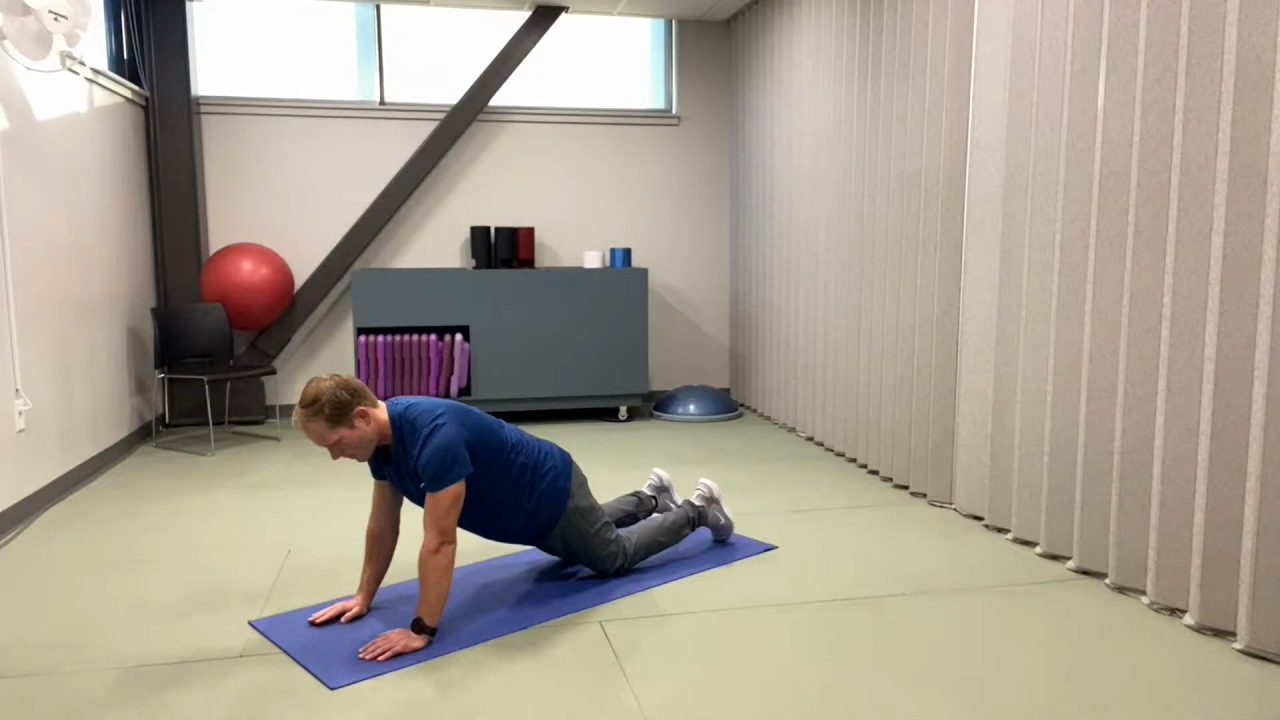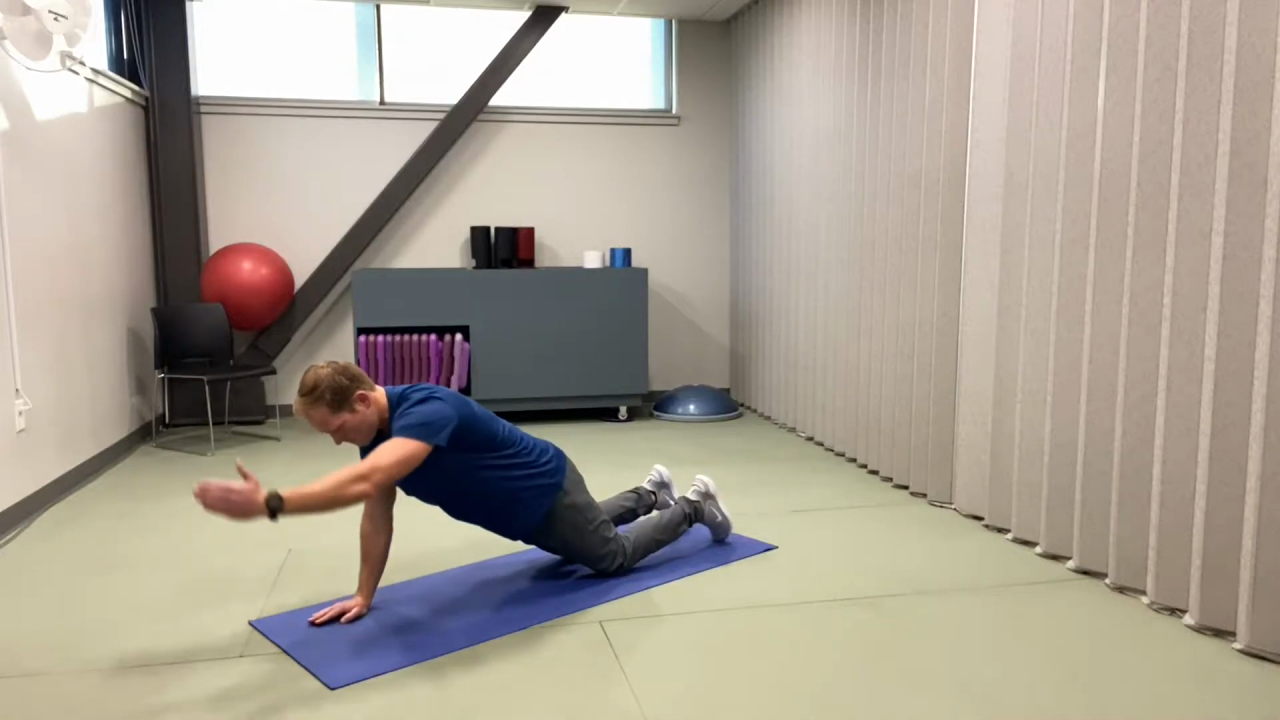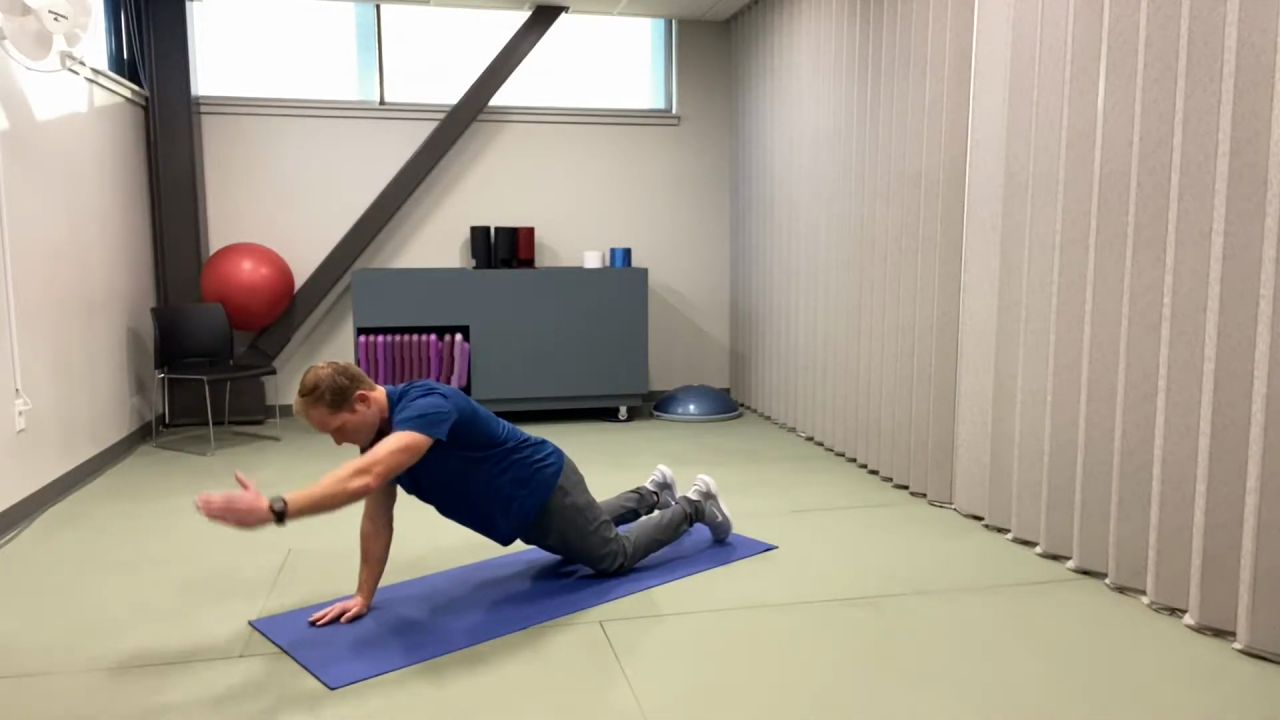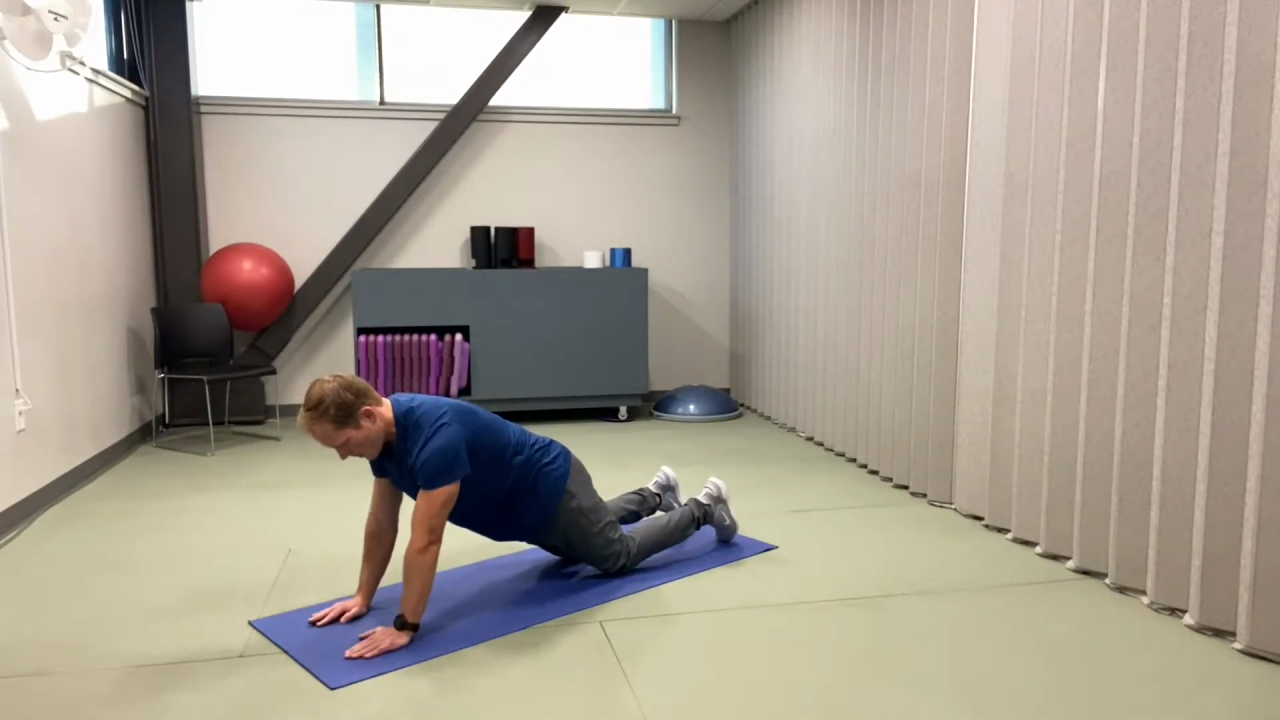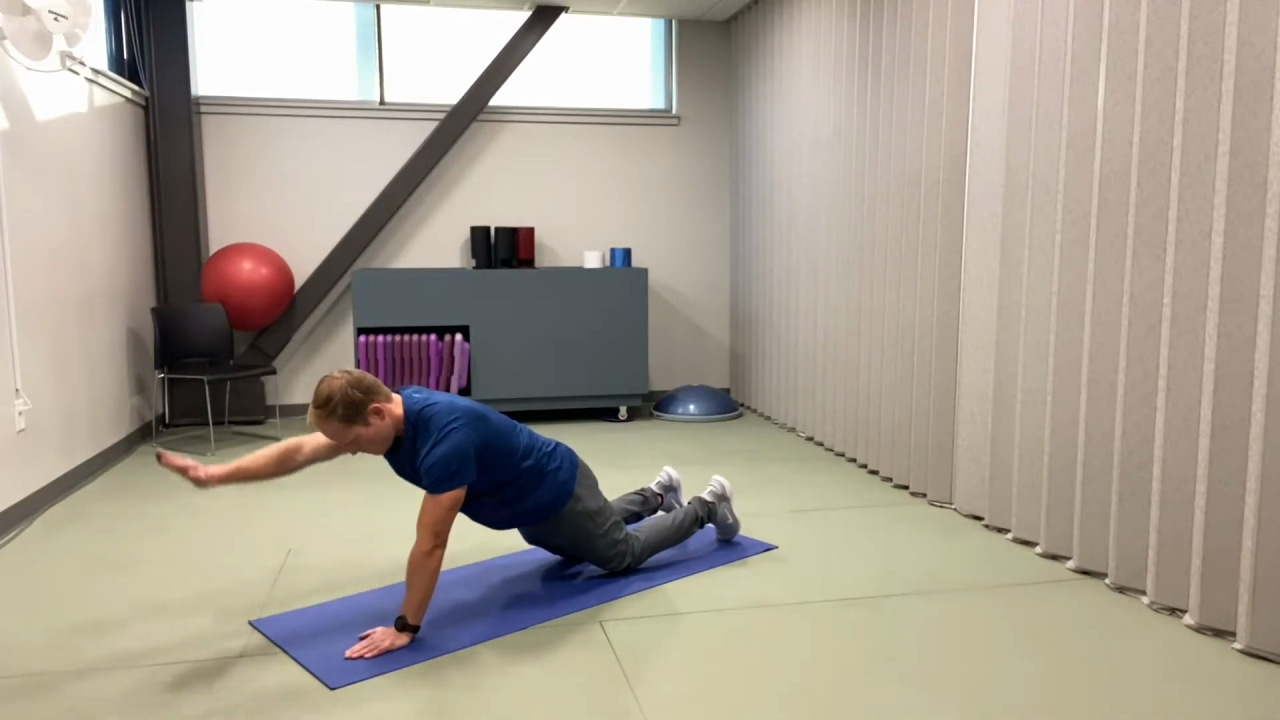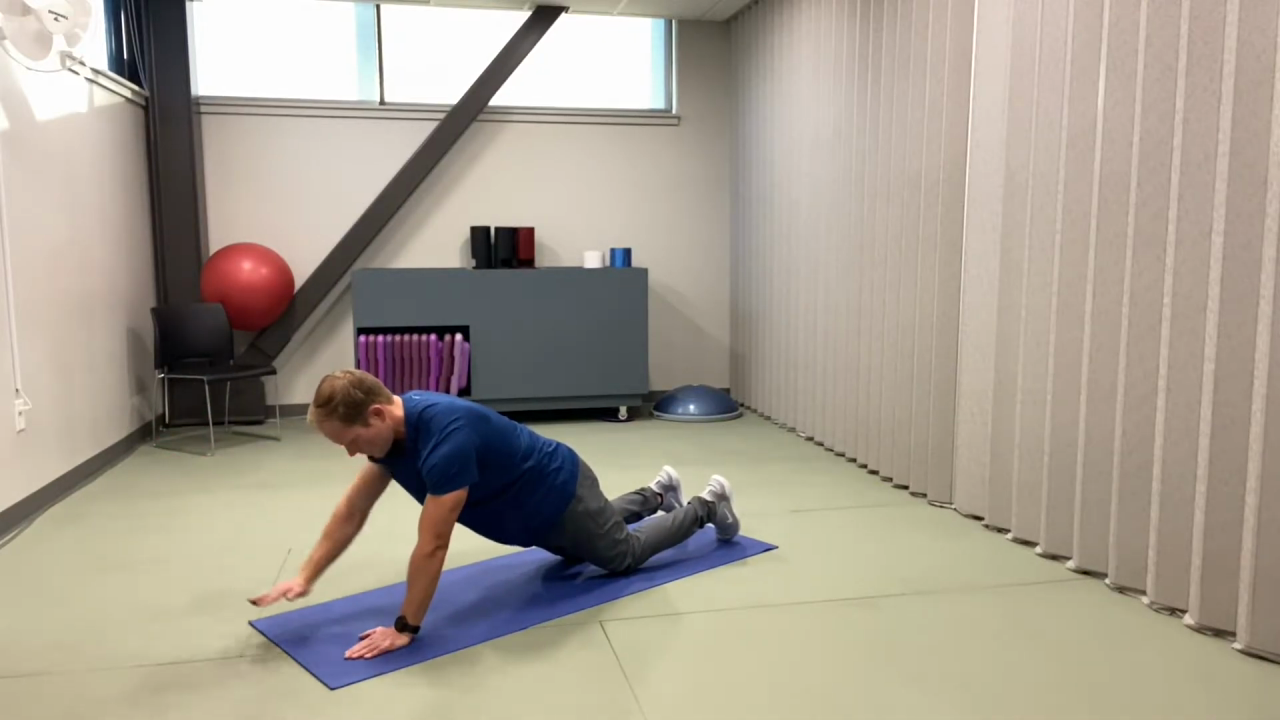
dt=0.7s
person 1, frame 1
left shoulder: (433, 436)
right shoulder: (381, 433)
left elbow: (439, 543)
right elbow: (383, 524)
left wrist: (422, 630)
right wrist: (364, 596)
left hip: (551, 491)
right hip: (522, 506)
left knee: (615, 558)
right knee: (573, 553)
left ankle: (699, 509)
right ankle: (650, 498)
person 1, frame 2
left shoulder: (424, 410)
right shoulder: (374, 428)
left elbow: (365, 483)
right elbow: (380, 520)
left wrist: (268, 504)
right wrist: (364, 596)
left hip: (546, 488)
right hip: (520, 505)
left knee: (611, 556)
right knee: (580, 540)
left ankle: (693, 506)
right ankle: (649, 495)
person 1, frame 3
left shoulder: (426, 405)
right shoulder: (371, 426)
left elbow: (366, 480)
right elbow: (380, 518)
left wrist: (274, 509)
right wrist: (364, 595)
left hip: (544, 484)
right hip: (515, 505)
left knee: (611, 556)
right knee: (575, 537)
left ankle: (695, 505)
right ankle: (652, 494)
person 1, frame 4
left shoulder: (435, 434)
right shoulder: (383, 432)
left elbow: (425, 541)
right elbow: (380, 523)
left wrist: (405, 627)
right wrist: (363, 595)
left hip: (551, 487)
right hip: (523, 503)
left knee: (617, 556)
right knee: (574, 549)
left ankle: (703, 507)
right ankle: (655, 495)
person 1, frame 5
left shoulder: (445, 436)
right shoulder: (384, 411)
left elbow: (430, 544)
right elbow: (298, 451)
left wrist: (405, 628)
right wrist: (214, 473)
left hip: (557, 490)
right hip: (531, 499)
left knee: (621, 555)
right knee: (573, 552)
left ankle: (707, 506)
right ankle: (656, 493)
person 1, frame 6
left shoulder: (445, 438)
right shoulder: (390, 426)
left elbow: (431, 546)
right elbow: (353, 508)
left wrist: (404, 628)
right wrist: (305, 577)
left hip: (559, 494)
right hip: (531, 506)
left knee: (624, 555)
right knee: (574, 553)
left ankle: (706, 507)
right ankle: (655, 494)
